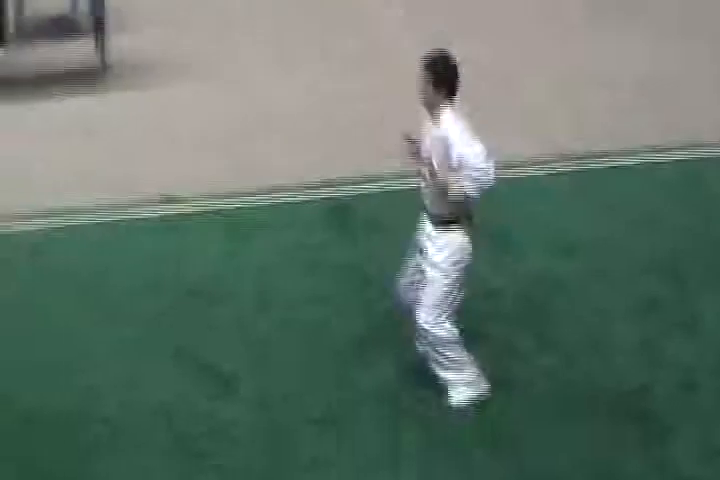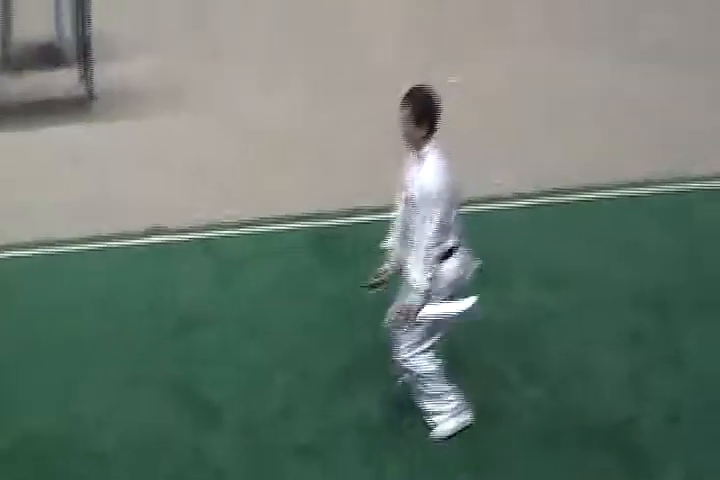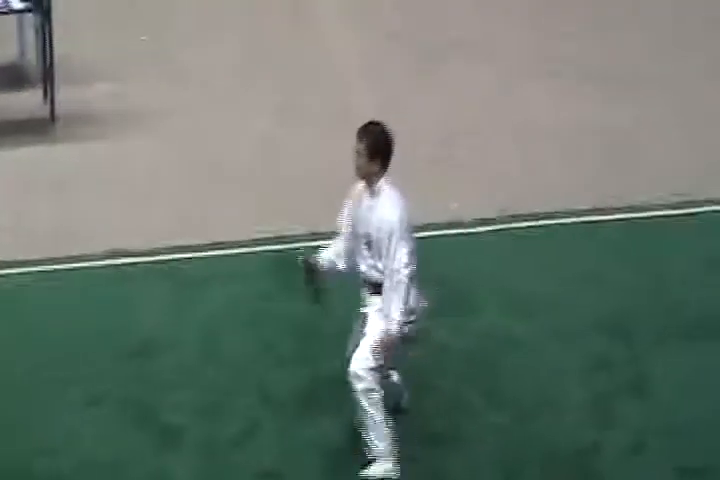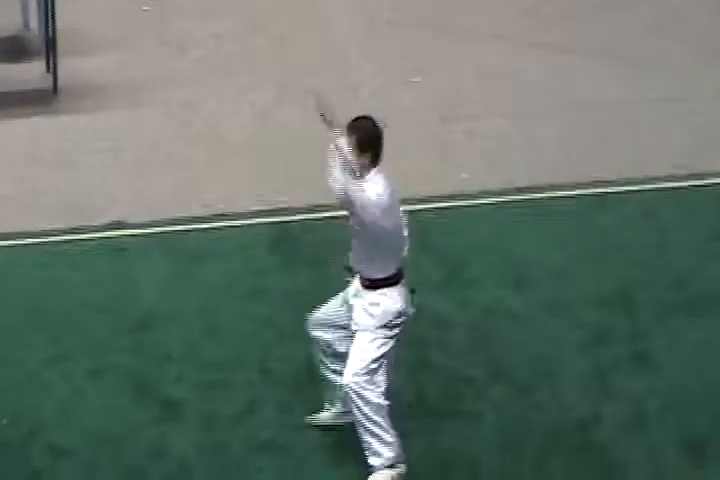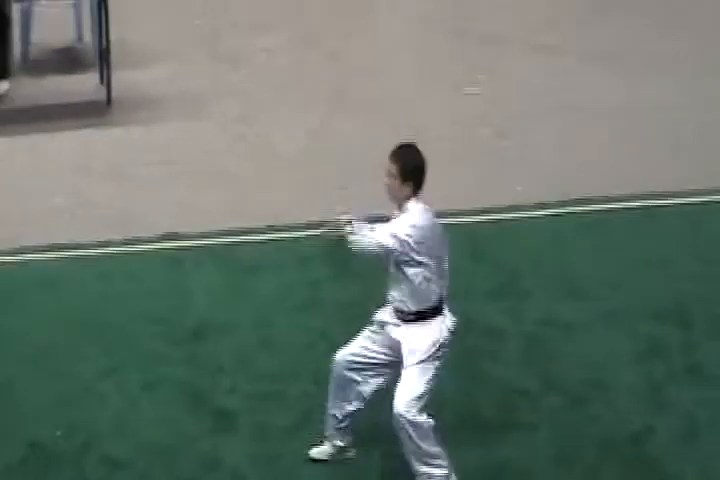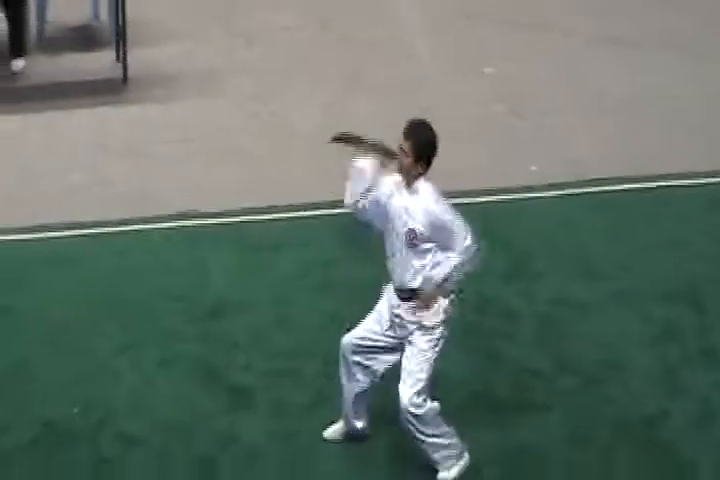
dt=0.2s
person 1, frame 1
left shoulder: (454, 132)
right shoulder: (434, 124)
left elbow: (485, 173)
left wrist: (449, 185)
right wrist: (420, 157)
left hip: (449, 234)
right hip: (432, 226)
left knee: (432, 317)
right knee: (410, 287)
left ankle: (469, 383)
right ankle: (432, 345)
person 1, frame 2
left shoulder: (431, 176)
right shoulder: (416, 160)
left elbow: (426, 240)
left wrist: (413, 295)
right wrist: (392, 260)
left hip: (439, 268)
right hip: (425, 264)
left knee: (410, 348)
right knee: (396, 324)
left ankle: (453, 410)
right ankle: (418, 374)
person 1, frame 3
left shoulder: (390, 208)
right shoulder: (358, 193)
left elbow: (399, 269)
right elbow: (345, 240)
left wrist: (393, 327)
right wrist: (324, 258)
left hip: (393, 301)
right hip: (373, 294)
left knee: (362, 372)
right knee: (369, 363)
right ankle: (391, 396)
person 1, frame 4
left shoulder: (375, 192)
right shoulder: (365, 183)
left elbow: (351, 197)
left wrist: (337, 149)
left hip: (383, 300)
right hip: (362, 288)
left knee: (359, 380)
right knee: (323, 327)
right ankle: (343, 406)
person 1, frame 5
left shoulder: (418, 223)
right shoulder: (406, 217)
left elbow: (373, 239)
left wrist: (352, 226)
left hip: (426, 328)
right hip: (397, 318)
left knee: (407, 409)
right knee: (346, 363)
right ankle: (338, 441)
person 1, frame 6
left shoulder: (434, 206)
right shoulder: (390, 185)
left elbow: (466, 249)
right elbow: (356, 202)
left wrist: (436, 286)
right wrist: (366, 168)
left hip: (426, 308)
right hip: (396, 299)
left knee: (412, 399)
right knee: (354, 347)
right ankle: (353, 422)
